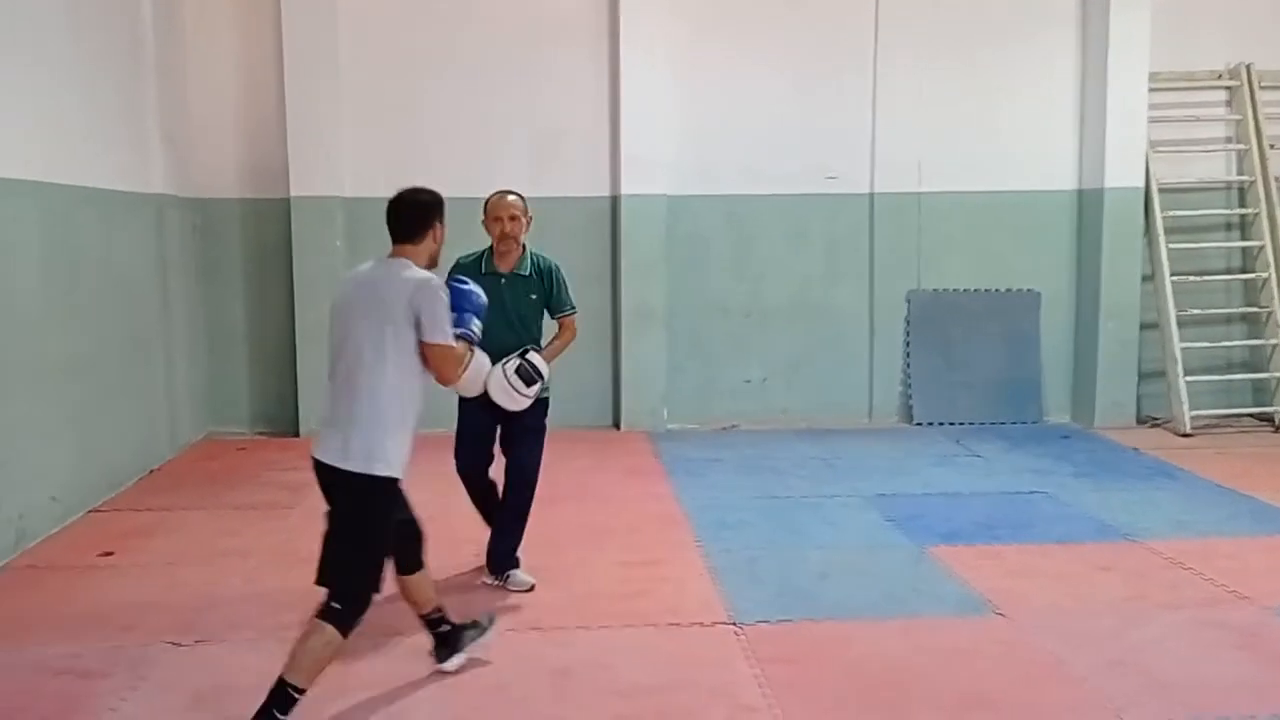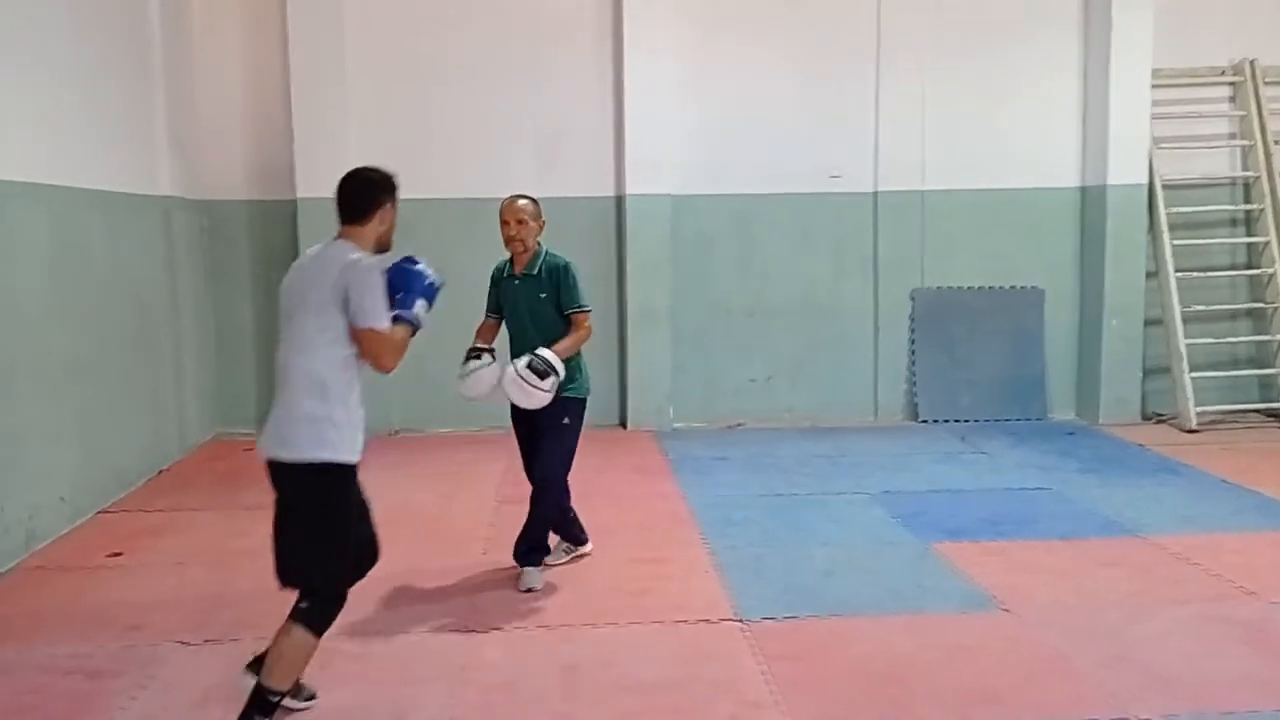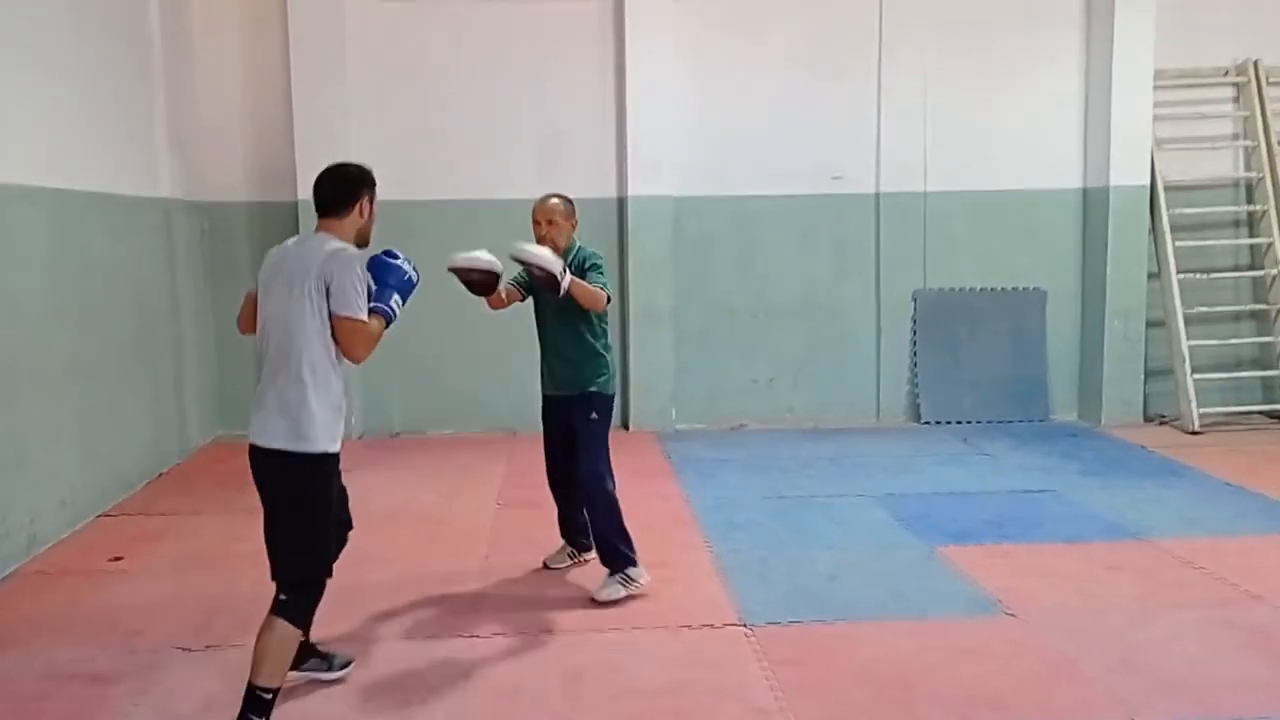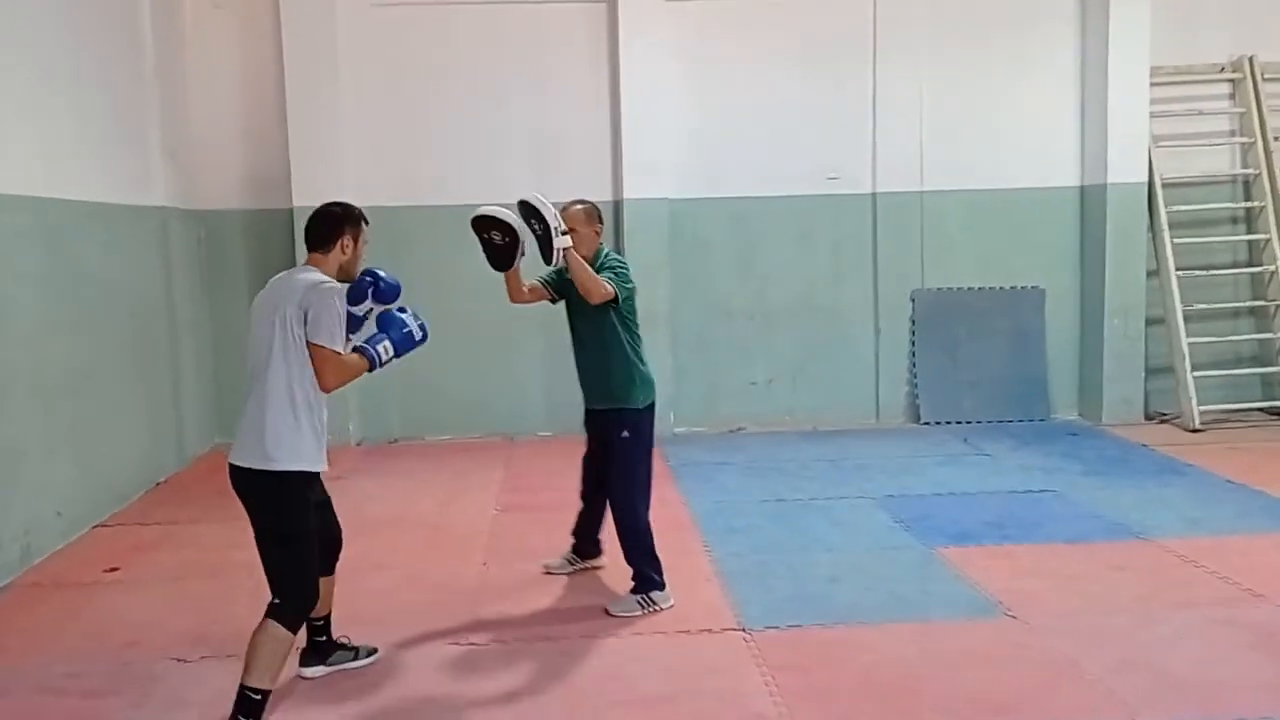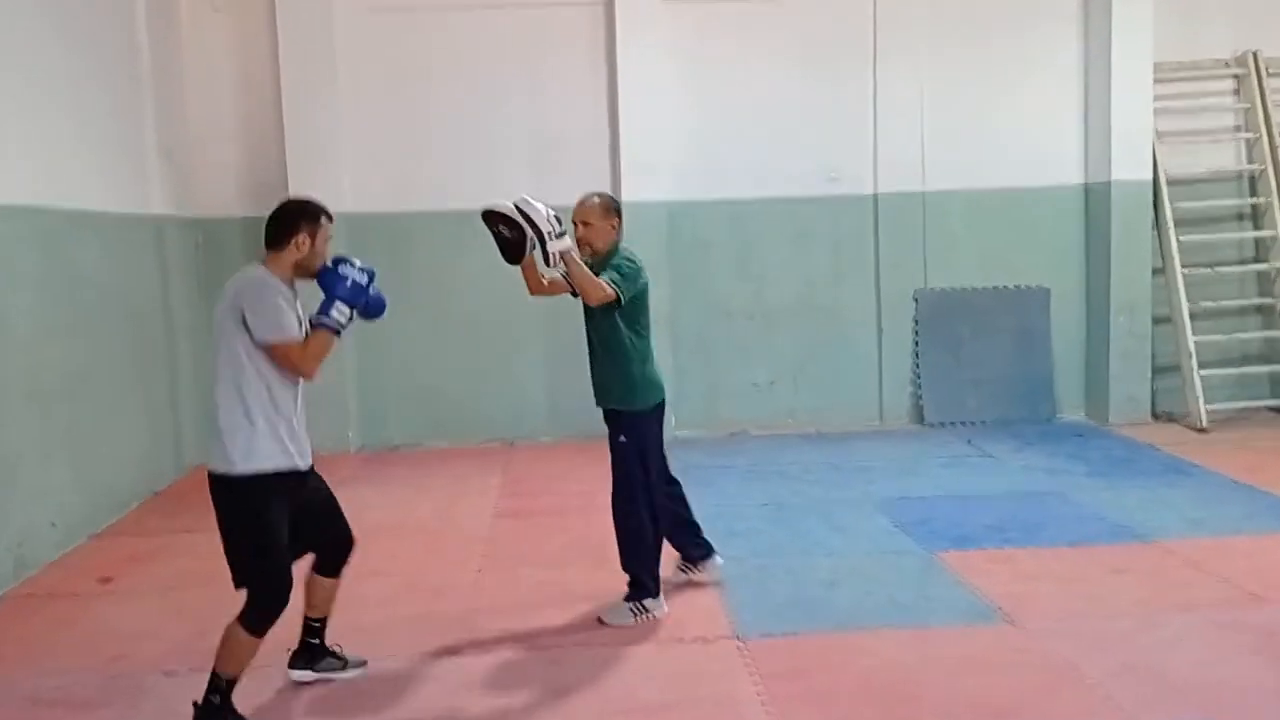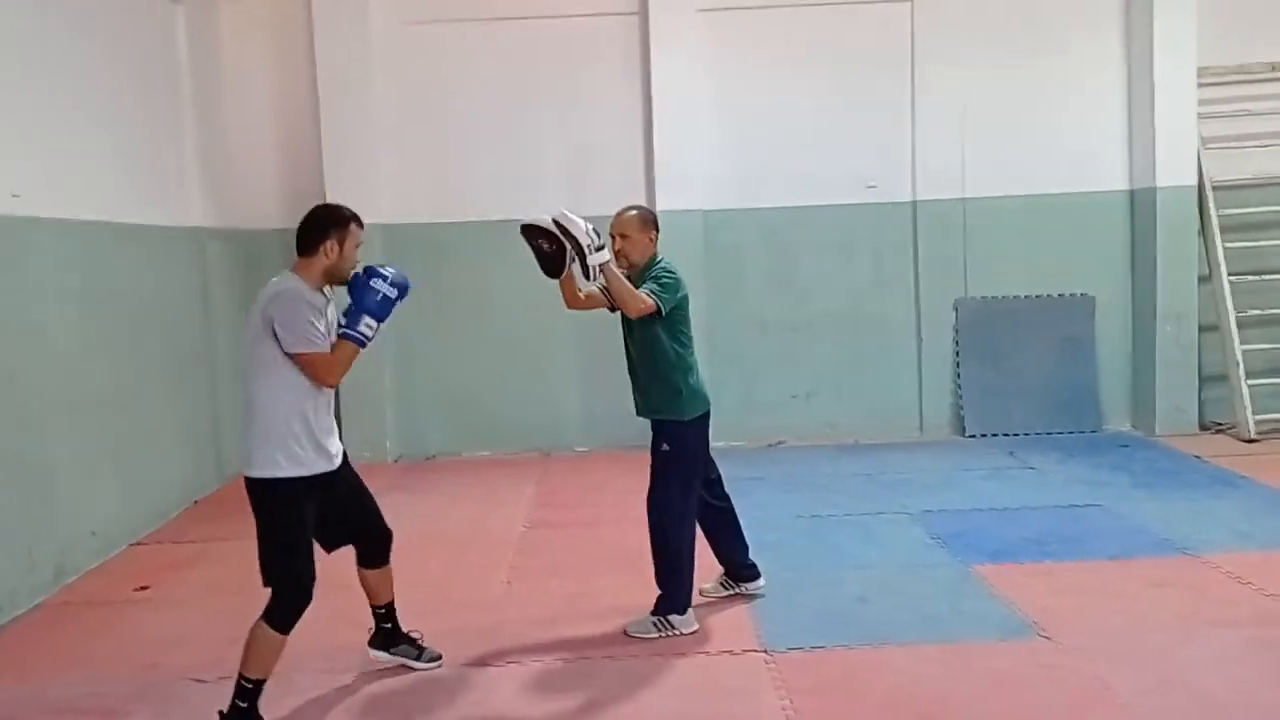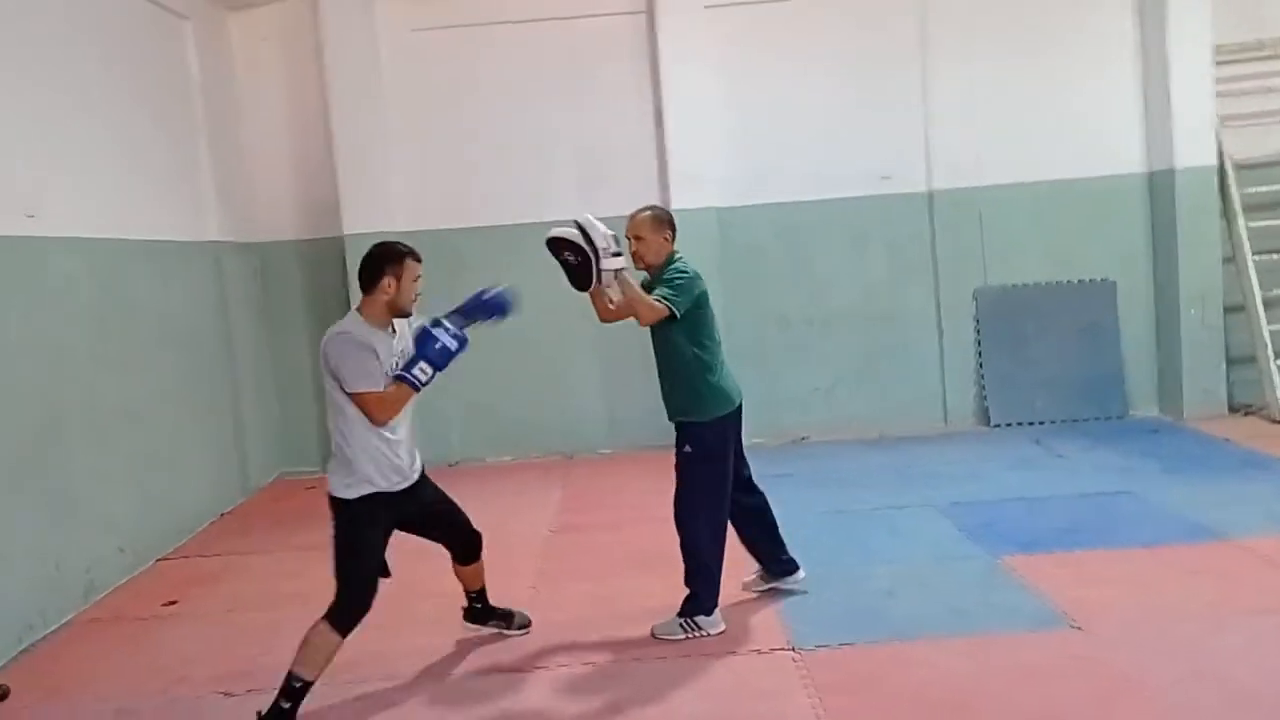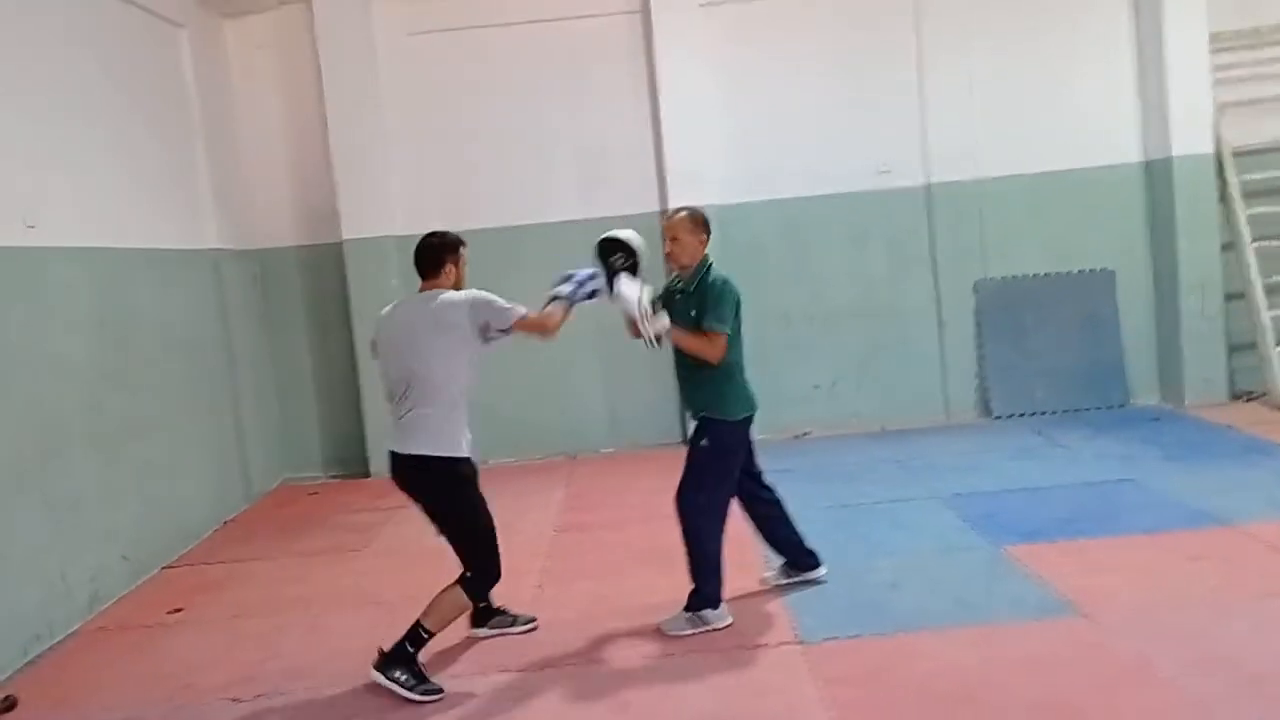
dt=0.3s
person 1, frame 1
left shoulder: (354, 282)
right shoulder: (425, 288)
right elbow: (446, 370)
right wrist: (468, 325)
left hip: (337, 453)
right hip: (367, 464)
left knee: (406, 544)
right knee: (348, 598)
left ankle: (446, 637)
person 1, frame 2
left shoulder: (308, 263)
right shoulder: (359, 270)
right elbow: (382, 357)
right wrist: (413, 305)
left hip: (295, 445)
right hip: (320, 451)
left knee: (358, 556)
right knee: (324, 593)
left ankle: (273, 668)
person 1, frame 3
left shoulder: (280, 256)
right shoulder: (341, 260)
left elbow: (248, 322)
right elbow: (357, 346)
right wrist: (391, 296)
left hip: (274, 437)
right hip: (302, 444)
left knee: (331, 534)
right knee: (302, 584)
left ankle: (299, 651)
person 1, frame 4
left shoulder: (281, 287)
right shoulder: (322, 290)
right elbow: (331, 374)
left wrist: (359, 313)
right wrist: (386, 342)
left hip: (278, 459)
right hip: (278, 466)
left knee: (325, 544)
right knee: (291, 596)
left ankle: (320, 645)
person 1, frame 5
left shoulder: (274, 289)
right shoulder: (258, 288)
left elbow: (296, 354)
right elbow: (303, 363)
left wrist: (337, 306)
right wrist: (340, 306)
left hip: (287, 461)
right hip: (250, 472)
left knee: (337, 542)
right knee: (270, 595)
left ankle: (310, 650)
person 1, frame 6
left shoulder: (314, 295)
right shoulder: (287, 299)
left elbow: (333, 349)
right elbow: (327, 374)
left wrist: (361, 310)
right wrist: (370, 314)
left hip: (326, 460)
right hip: (282, 474)
left knee: (376, 542)
right knee: (293, 597)
left ankle: (389, 636)
person 1, frame 7
left shoulder: (398, 326)
right shoulder: (345, 342)
right elbow: (382, 410)
left wrist: (470, 312)
right wrist: (426, 362)
left hip: (406, 479)
right hip: (361, 493)
left knee: (467, 541)
right knee: (351, 606)
left ankle: (479, 611)
person 1, frame 8
left shoulder: (388, 318)
right shoulder: (466, 306)
right elbow: (544, 326)
right wrist: (574, 291)
left hip: (405, 456)
right hip: (442, 459)
left knee: (472, 529)
right knee: (484, 567)
left ankle: (483, 613)
right ankle: (398, 660)
person 2, frame 1
left shoulder: (545, 270)
right shoulder: (466, 269)
left elbow: (569, 326)
left wrist: (539, 360)
left knee: (522, 476)
right knee: (470, 466)
left ankle: (502, 563)
right ankle: (502, 535)
person 2, frame 2
left shoulder: (560, 268)
right shoulder: (500, 274)
left elbow: (583, 326)
right elbow: (491, 323)
left wrist: (551, 357)
right wrist: (479, 349)
left hip: (564, 389)
left knee: (550, 473)
right knee: (539, 474)
left ankle: (529, 556)
right ankle: (574, 538)
person 2, frame 3
left shoulder: (589, 261)
right shoulder: (536, 268)
left elbow: (599, 302)
right elbow: (501, 300)
left wrist: (563, 278)
left hip: (592, 386)
right hip: (554, 388)
left knee: (593, 474)
right knee: (560, 473)
left ankle: (625, 567)
right ankle: (578, 543)
person 2, frame 4
left shoulder: (614, 268)
right shoulder: (569, 273)
left elbow: (597, 294)
right elbow: (521, 295)
left wrist: (565, 251)
left hip: (629, 399)
right hip: (600, 399)
left knee: (628, 490)
right knee: (596, 480)
left ankle: (652, 587)
right ankle: (584, 550)
person 2, frame 5
left shoulder: (627, 266)
right shoulder: (592, 265)
left elbow: (596, 296)
right elbow: (540, 287)
left wrist: (564, 249)
right wrist: (525, 252)
left hip: (636, 399)
right hip: (624, 398)
left knee: (632, 494)
right knee: (655, 484)
left ankle: (646, 596)
right ankle: (699, 555)
person 2, frame 6
left shoulder: (666, 277)
right shoulder: (627, 280)
left elbow: (635, 307)
right elbow: (577, 301)
left wrist: (602, 262)
left hip: (681, 410)
right hip: (675, 409)
left knee: (668, 507)
right knee: (706, 492)
left ankle: (675, 611)
right ankle: (742, 573)
person 2, frame 7
left shoulder: (683, 276)
right shoulder: (655, 281)
left elbow: (647, 314)
right elbow: (608, 313)
left wrist: (618, 269)
right wrist: (592, 277)
left hip: (707, 410)
right hip: (714, 406)
left knee: (696, 508)
right knee: (738, 490)
left ankle: (702, 612)
right ankle: (780, 567)
person 2, frame 8
left shoulder: (717, 286)
right shoulder: (674, 288)
left elbow: (714, 349)
right elbow: (642, 327)
left wrist: (666, 329)
left hip: (725, 410)
right hip: (716, 409)
left knee: (696, 502)
right knee: (750, 487)
left ankle: (707, 606)
right ankle: (804, 562)
